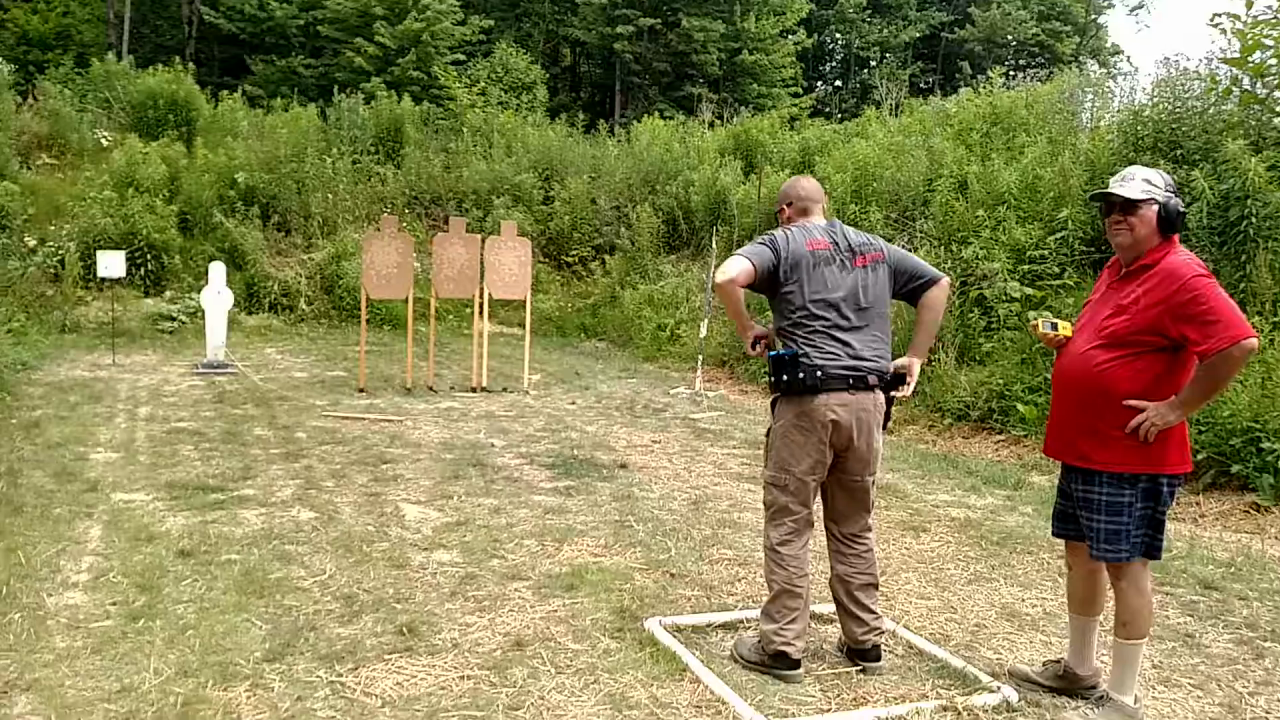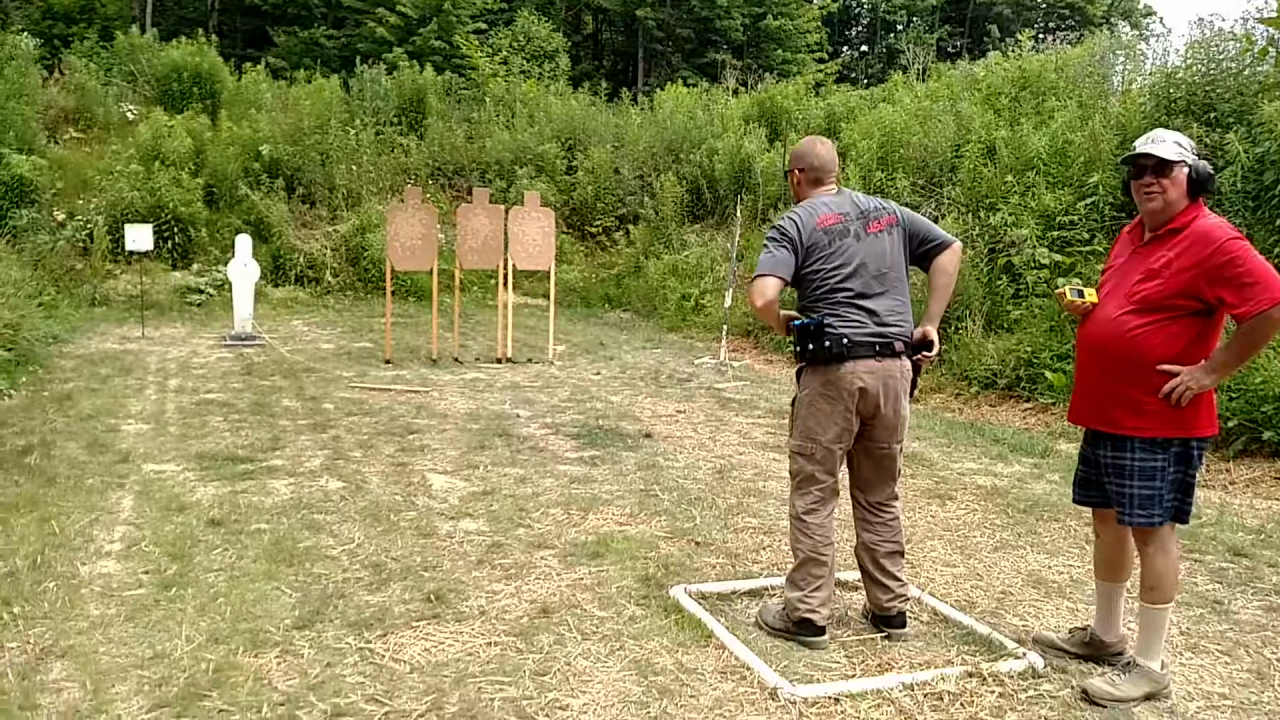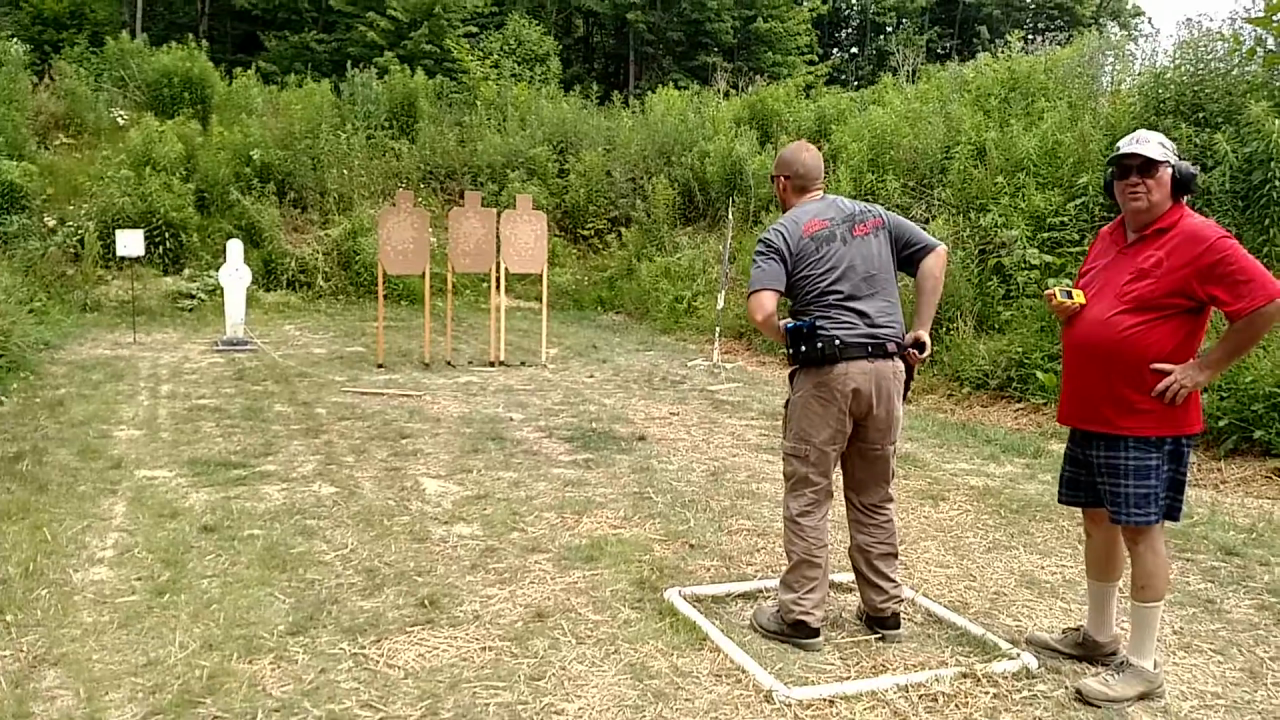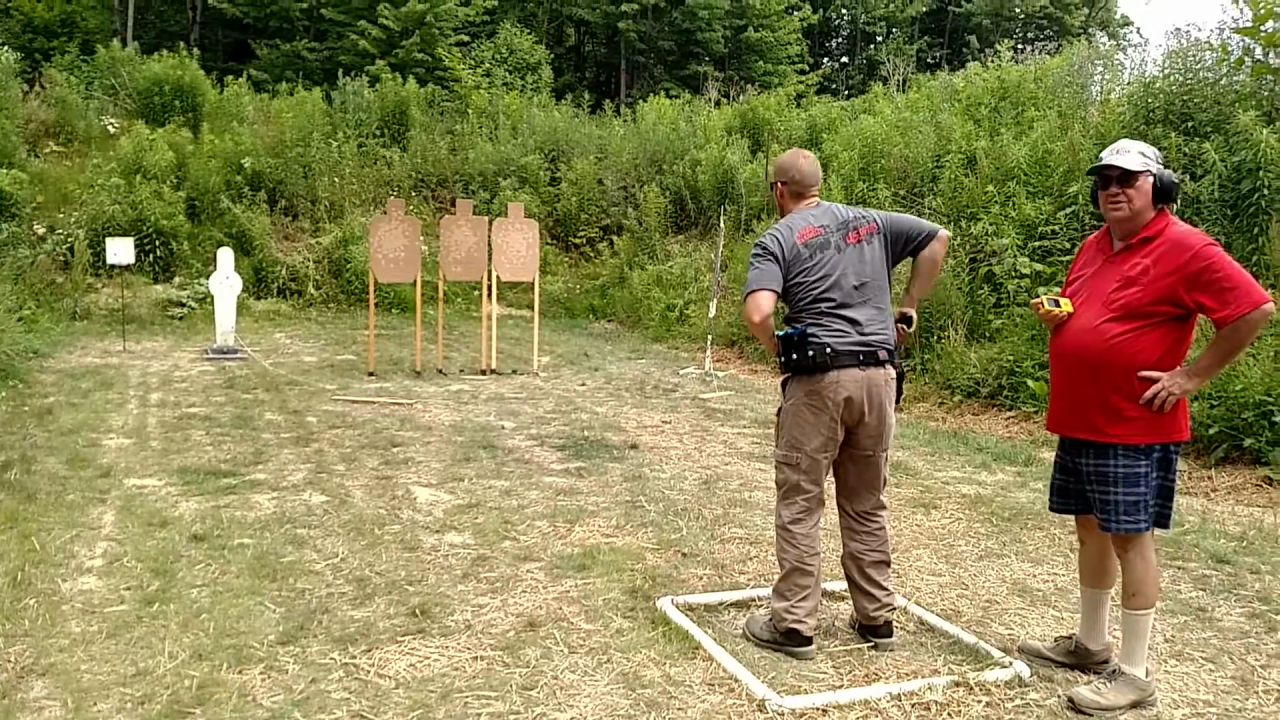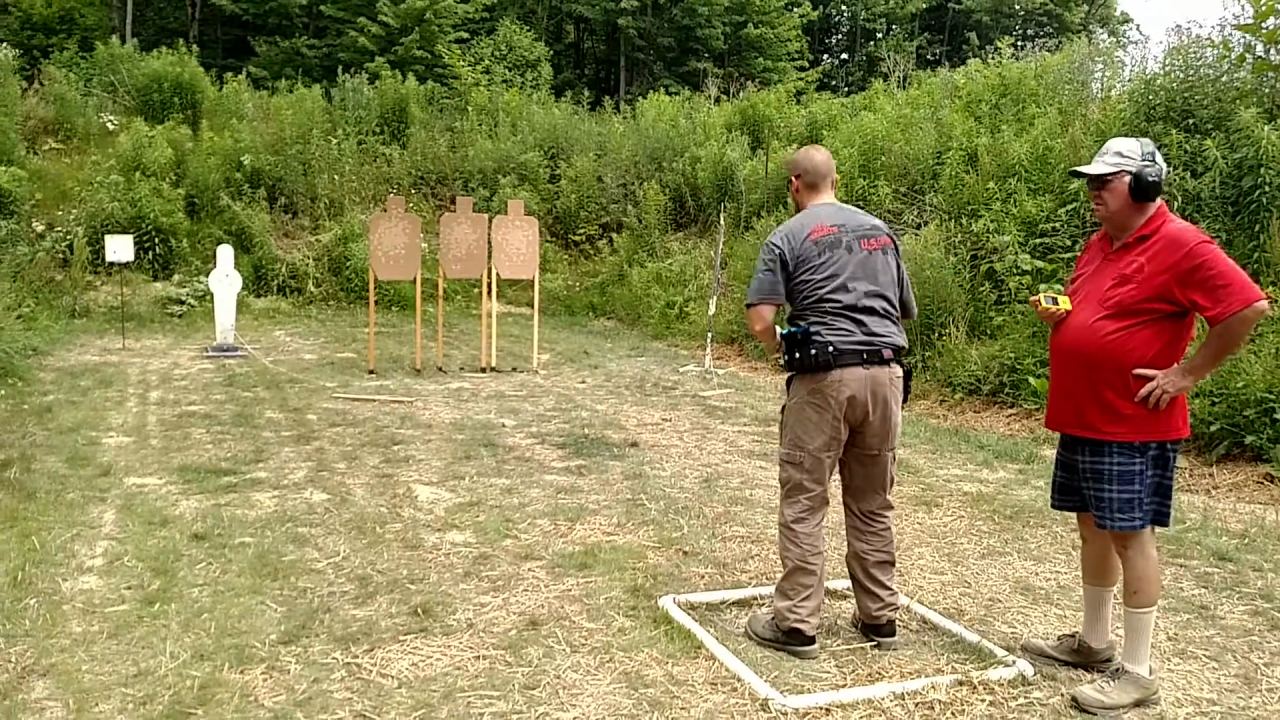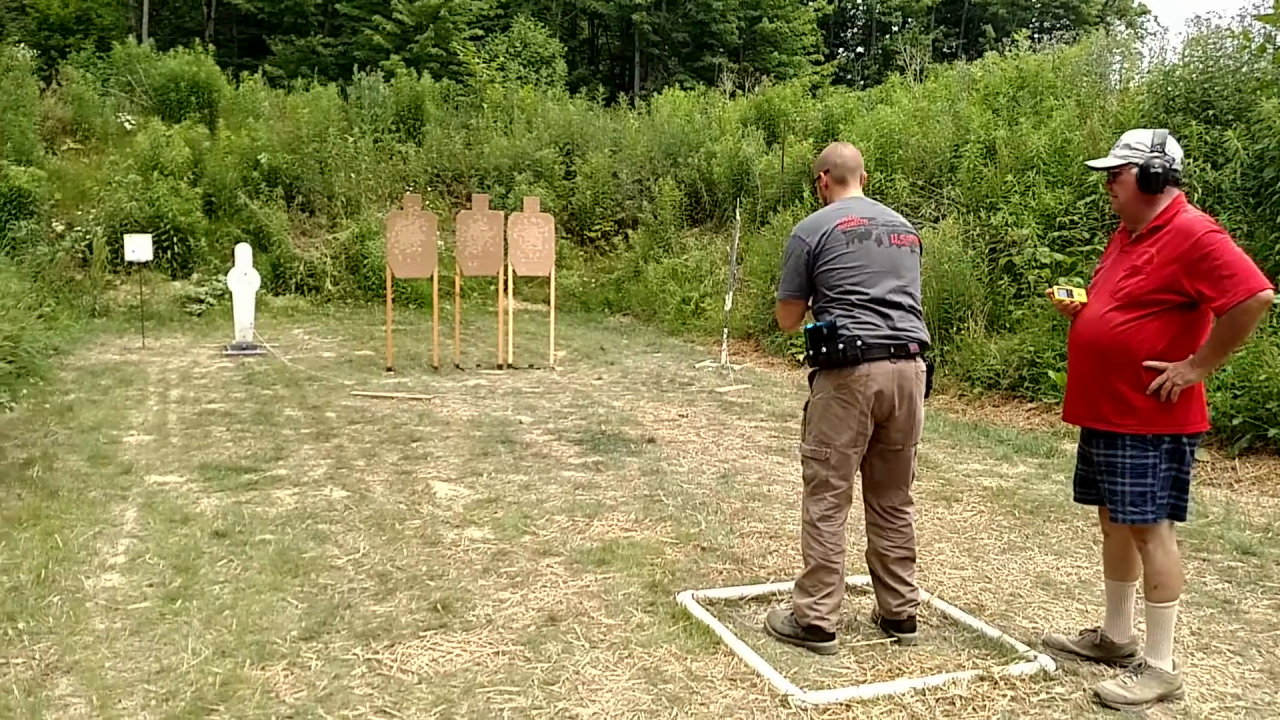
dt=0.3s
person 1, frame 1
left shoulder: (1181, 277)
right shoulder: (1117, 269)
left elbow: (1239, 343)
left wrist: (1177, 408)
right wrist: (1064, 344)
left hip: (1131, 457)
right hip: (1085, 449)
left knee: (1125, 565)
right knee: (1081, 555)
right ankle: (1078, 668)
person 1, frame 2
left shoulder: (1212, 241)
right shoulder: (1131, 236)
left wrist: (1212, 371)
right wrist: (1085, 309)
left hip: (1157, 421)
right hip: (1105, 413)
left knee: (1151, 532)
right knee: (1107, 520)
left ankle: (1149, 665)
right ankle: (1105, 635)
person 1, frame 3
left shoulder: (1200, 240)
right shoulder: (1108, 237)
left wrist: (1203, 369)
right wrist: (1069, 310)
left hip: (1147, 420)
right hip: (1091, 412)
left knee: (1141, 530)
right knee: (1097, 519)
left ankle: (1141, 664)
right ankle: (1097, 634)
person 1, frame 4
left shoulder: (1186, 248)
right shoulder: (1093, 246)
left wrist: (1192, 376)
right wrist: (1055, 319)
left hip: (1135, 427)
right hip: (1079, 421)
left knee: (1130, 539)
right knee: (1090, 528)
left ankle: (1133, 673)
right ankle: (1088, 643)
person 1, frame 5
left shoulder: (1181, 244)
right shoulder: (1099, 244)
left elbow: (1249, 306)
left wrist: (1186, 374)
right wrist: (1056, 317)
left hip: (1133, 425)
right hip: (1082, 418)
left knee: (1129, 535)
right knee: (1092, 528)
left ankle: (1137, 671)
right ankle: (1093, 641)
person 1, frame 6
left shoulder: (1193, 234)
right shoulder: (1127, 234)
left wrist: (1197, 366)
right wrist: (1079, 309)
left hip: (1151, 418)
right hip: (1105, 411)
left knee: (1150, 529)
right knee: (1114, 520)
left ankle: (1161, 666)
right ankle: (1114, 636)
person 2, frame 1
left shoulder: (783, 242)
right shoulder: (875, 247)
left elbow: (727, 277)
right elbow: (938, 285)
left wrist: (747, 331)
right wrist: (915, 357)
left hip: (809, 401)
right hip: (867, 401)
left knee: (788, 525)
right knee: (854, 526)
left ankle: (782, 647)
right ankle: (864, 640)
person 2, frame 2
left shoulder: (794, 223)
right shoulder: (888, 212)
left elbow: (763, 298)
right elbow: (950, 250)
left wrist: (786, 324)
right wrist: (929, 324)
left hip: (835, 371)
right hip: (894, 367)
left knee: (814, 494)
right knee: (880, 494)
left ankle: (807, 614)
right ankle: (890, 608)
person 2, frame 3
left shoulder: (781, 234)
right shoulder: (874, 216)
left elbow: (761, 313)
right elbow: (935, 253)
left wrist: (788, 338)
right wrist: (921, 329)
left hip: (827, 373)
right hip: (886, 369)
left knee: (808, 497)
right knee: (875, 496)
left ankle: (802, 616)
right ankle: (884, 608)
person 2, frame 4
left shoulder: (776, 240)
right shoulder: (869, 220)
left elbow: (758, 313)
right elbow: (938, 237)
left wrist: (780, 350)
right wrist: (908, 302)
left hip: (819, 379)
right hip: (878, 374)
left knee: (799, 505)
right knee: (866, 503)
left ankle: (793, 624)
right ankle: (876, 617)
person 2, frame 5
left shoulder: (786, 238)
right shoulder: (881, 231)
left elbow: (760, 322)
right elbow: (906, 312)
left wrist: (783, 347)
left hip: (824, 378)
right hip: (884, 375)
left knee: (803, 504)
right knee: (872, 504)
left ankle: (796, 623)
right ankle: (879, 616)
person 2, frame 6
left shoulder: (813, 229)
right shoulder: (904, 229)
left elbow: (788, 318)
left wrist: (810, 301)
left hip: (850, 372)
right hip: (909, 368)
left knee: (827, 498)
right knee: (893, 499)
left ankle: (815, 619)
right ankle: (900, 611)
